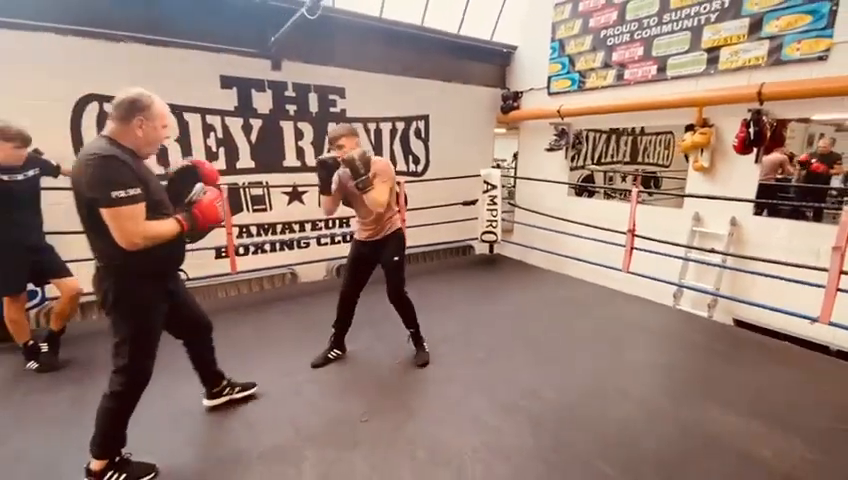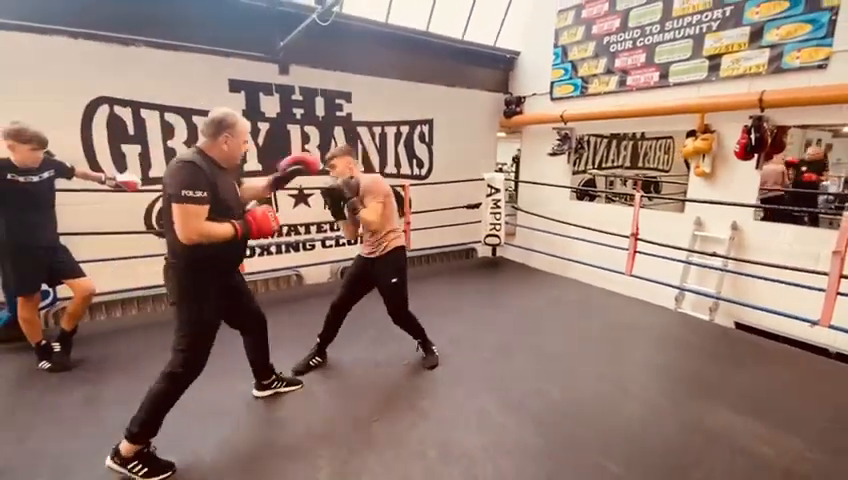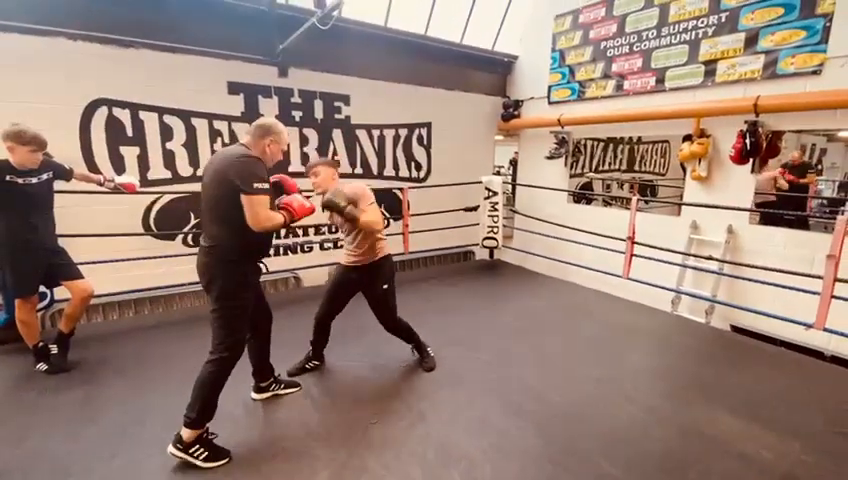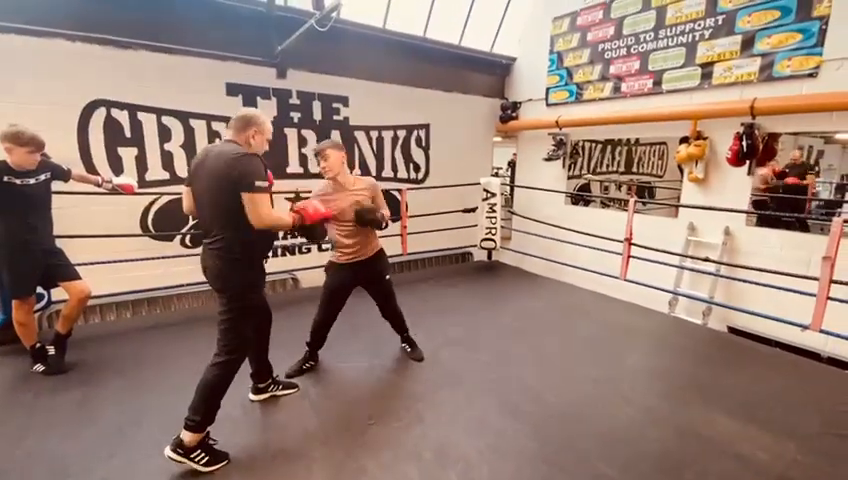
dt=0.3s
person 1, frame 1
left shoulder: (123, 156)
right shoulder: (106, 164)
right elbow: (132, 235)
right wrist: (190, 219)
left hip: (159, 276)
right hip: (133, 285)
left knee: (198, 328)
right knee: (133, 372)
left ankle: (217, 388)
person 1, frame 2
left shoulder: (218, 166)
right shoulder: (190, 169)
left elbow: (246, 194)
right elbow: (190, 231)
left wrist: (282, 176)
right wrist: (244, 227)
left hip: (222, 271)
right hip: (195, 278)
left knee: (254, 322)
right knee: (187, 362)
left ankle: (266, 380)
right ankle: (130, 449)
person 1, frame 3
left shoulder: (223, 158)
right shoulder: (251, 166)
right elbow: (259, 221)
left wrist: (270, 191)
right wrist: (289, 212)
left hip: (220, 258)
right hip: (228, 266)
left knee: (260, 319)
right knee: (227, 348)
left ankle: (264, 380)
right ankle: (189, 435)
person 1, frame 4
left shoulder: (203, 157)
right shoulder: (245, 161)
left elbow: (190, 206)
right elbow: (262, 219)
right wrist: (302, 215)
left hip: (219, 255)
right hip: (238, 263)
left knee: (260, 318)
right knee: (232, 348)
left ankle: (263, 382)
right ankle: (189, 439)
person 2, frame 1
left shoulder: (34, 163)
left elbow: (63, 170)
left hip: (37, 245)
left knee: (72, 289)
left ankle: (49, 343)
right ankle: (31, 352)
person 2, frame 2
left shoulder: (50, 165)
left elbow: (79, 172)
left wrist: (109, 179)
left hip: (51, 245)
left knee: (86, 289)
right knee: (28, 301)
left ankle: (62, 343)
right ankle: (44, 352)
person 2, frame 3
left shoulder: (48, 167)
left elbow: (76, 174)
left wrist: (107, 182)
left hip: (49, 247)
left knee: (84, 291)
right knee: (25, 303)
left ankle: (59, 344)
right ankle: (40, 354)
person 2, frame 4
left shoulder: (46, 167)
left elbow: (74, 175)
left wrist: (104, 182)
left hip: (47, 247)
left knee: (81, 292)
right knee: (23, 304)
left ankle: (57, 345)
right ankle: (38, 355)
person 3, frame 1
left shoulder: (380, 166)
right shoulder: (342, 173)
left elbow: (379, 206)
right elbow: (328, 210)
left wrist: (361, 177)
right wrist: (325, 178)
left hip: (390, 238)
right hip: (362, 240)
left knee: (396, 293)
right knee: (348, 293)
left ankle: (419, 342)
right ankle: (337, 345)
person 3, frame 2
left shoulder: (373, 183)
right shoulder: (346, 190)
left elbow: (373, 223)
right elbow: (351, 234)
left wrist: (352, 200)
right wrist: (337, 208)
left hip: (390, 255)
right hip: (367, 256)
left knee: (398, 312)
right knee: (339, 305)
left ankle: (427, 346)
right ankle: (319, 352)
person 3, frame 3
left shoulder: (356, 190)
right shoulder: (332, 202)
left elbow: (376, 224)
left wrist: (344, 211)
left hip: (377, 263)
right hip: (349, 266)
left knee: (389, 320)
right knee: (323, 315)
left ankle: (421, 349)
right ankle: (315, 356)
person 3, frame 4
left shoulder: (369, 185)
right shoulder: (320, 195)
left elbow: (384, 214)
left wrist: (378, 217)
left hip: (373, 258)
right hip: (342, 265)
left knee: (389, 308)
right knee: (324, 316)
left ankle: (407, 340)
right ankle: (310, 356)
